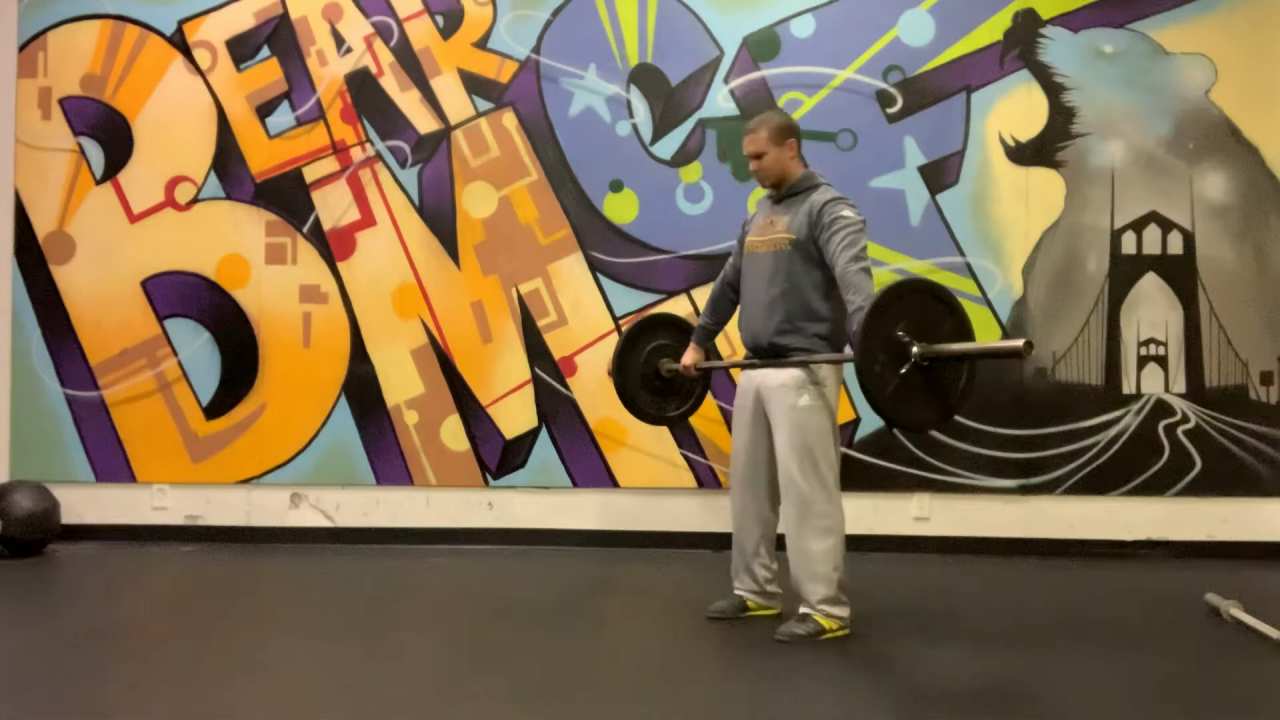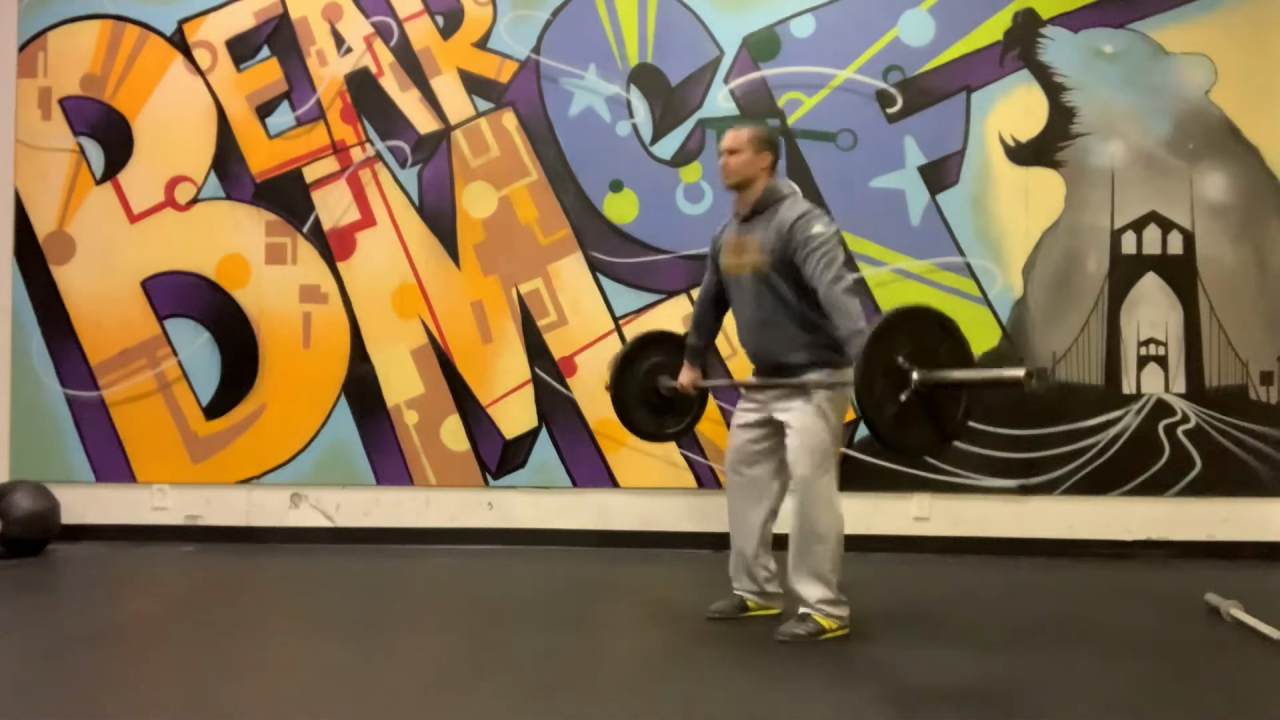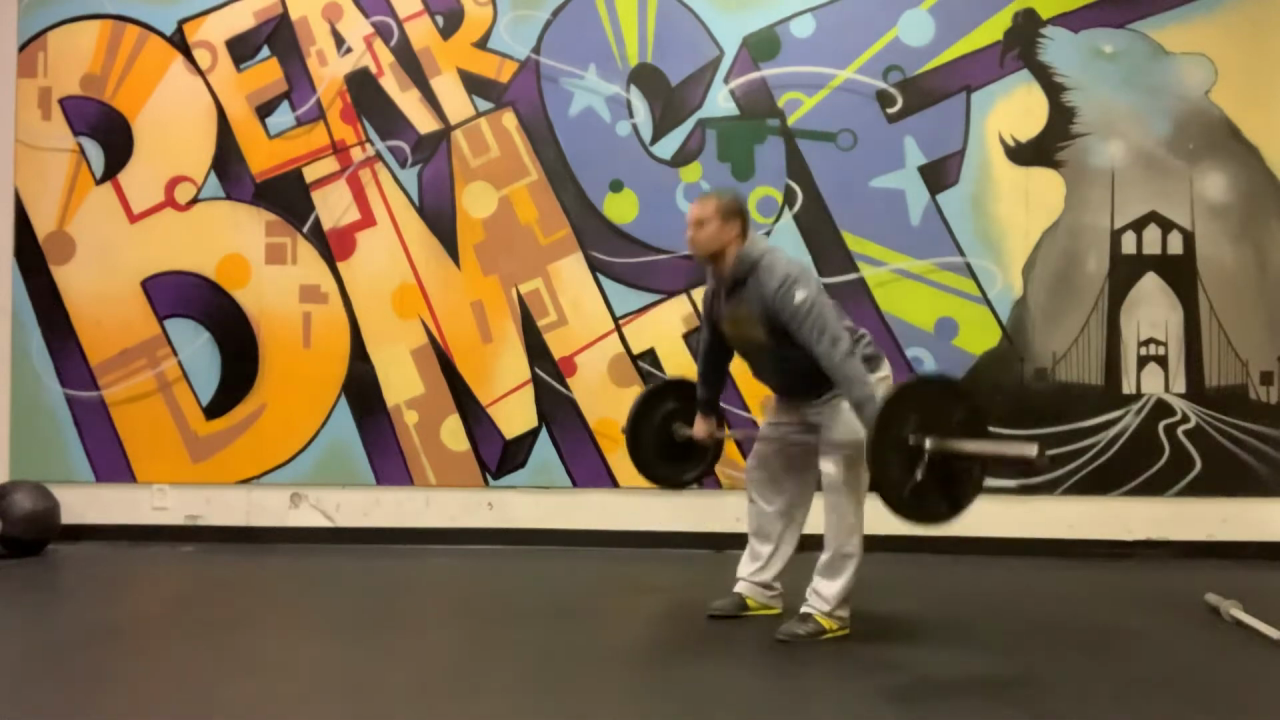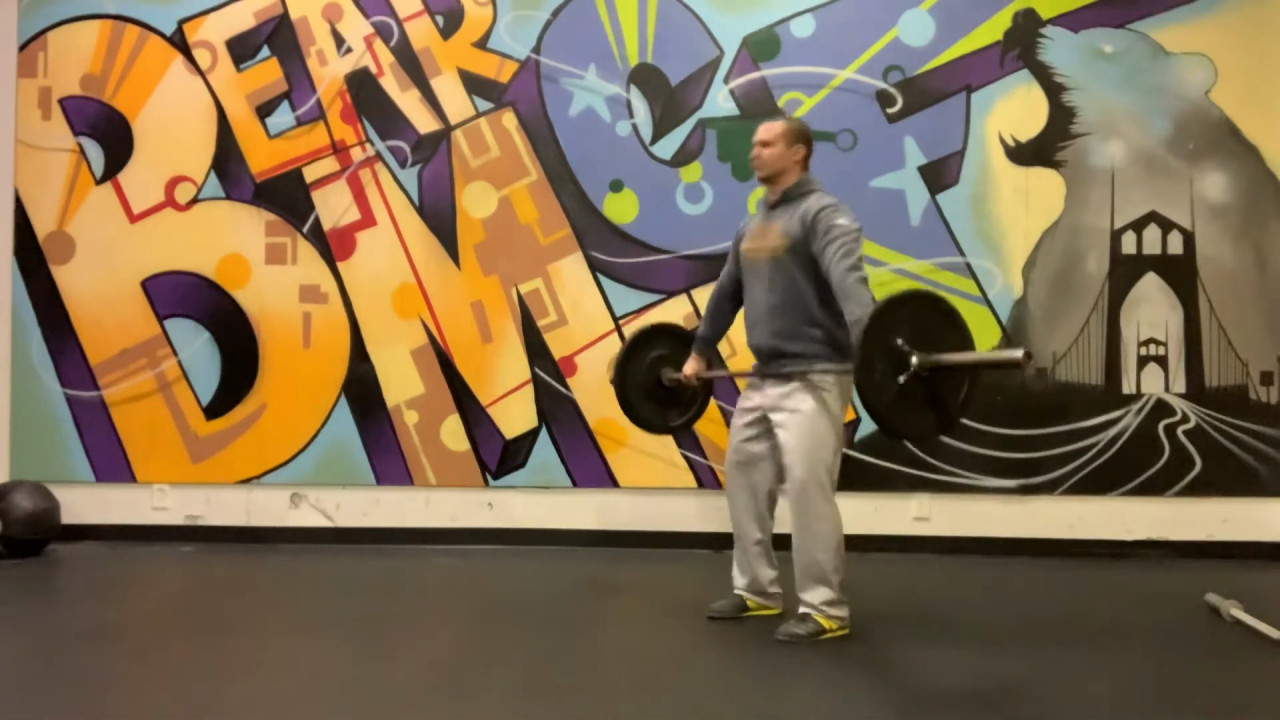
dt=1s
person 1, frame 1
left shoulder: (828, 208)
right shoulder: (757, 217)
left elbow: (853, 272)
right elbow: (729, 284)
right wrist: (698, 342)
left hip: (804, 372)
right hip: (754, 371)
left knee: (808, 490)
right knee: (749, 486)
left ankle: (825, 607)
right ankle: (755, 590)
person 1, frame 2
left shoulder: (798, 219)
right shoulder: (727, 231)
left elbow: (836, 289)
right elbow: (710, 300)
left wrist: (864, 362)
right wrist: (692, 361)
left hip: (817, 380)
right hip: (765, 384)
left knee: (811, 484)
right knee: (744, 477)
left ankle: (825, 609)
right ankle: (755, 592)
person 1, frame 3
left shoulder: (782, 281)
right shoulder: (718, 290)
left elbow: (837, 350)
right elbow: (714, 354)
left wrist: (878, 425)
right wrist: (705, 414)
left hip: (848, 387)
right hip: (796, 394)
left knee: (838, 481)
right knee: (766, 477)
left ankle: (828, 609)
right ankle: (757, 589)
person 1, frame 4
left shoulder: (821, 212)
right shoulder: (754, 222)
left elbow: (849, 279)
right elbow: (726, 294)
right wrist: (699, 352)
left hip: (816, 378)
right hip: (763, 378)
left knee: (807, 482)
right knee: (744, 476)
left ankle: (826, 609)
right ankle: (757, 590)
